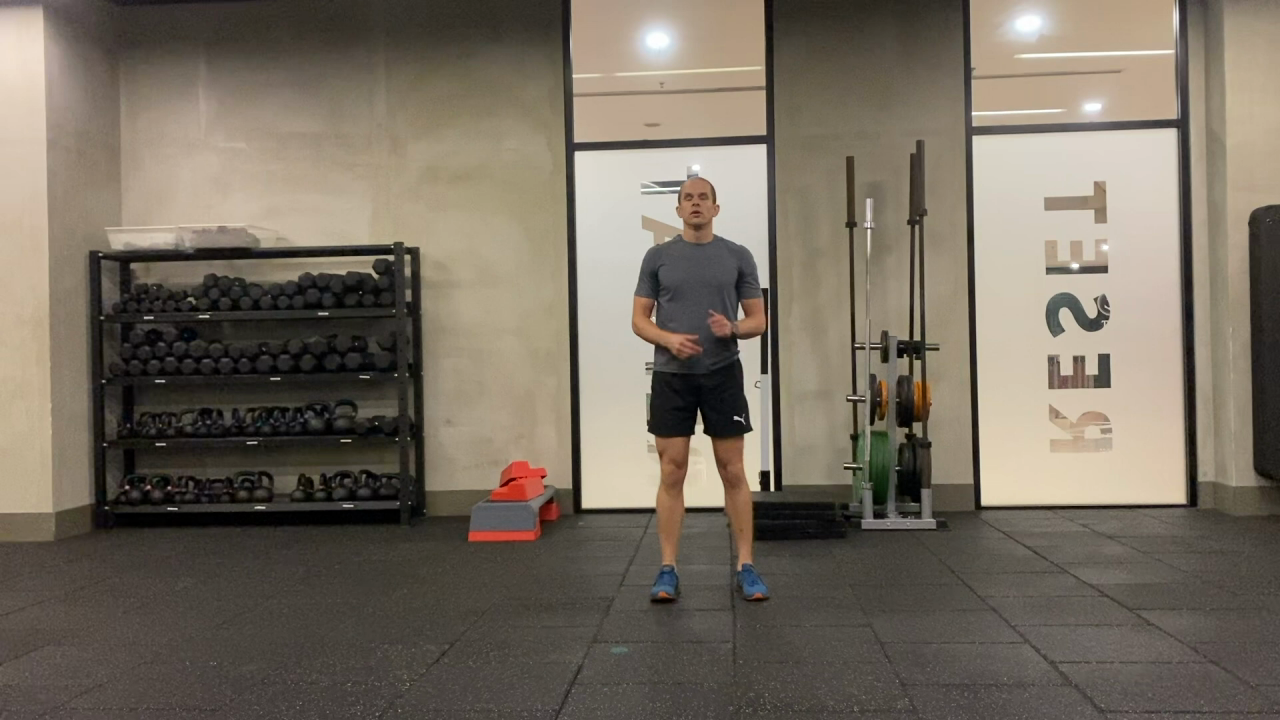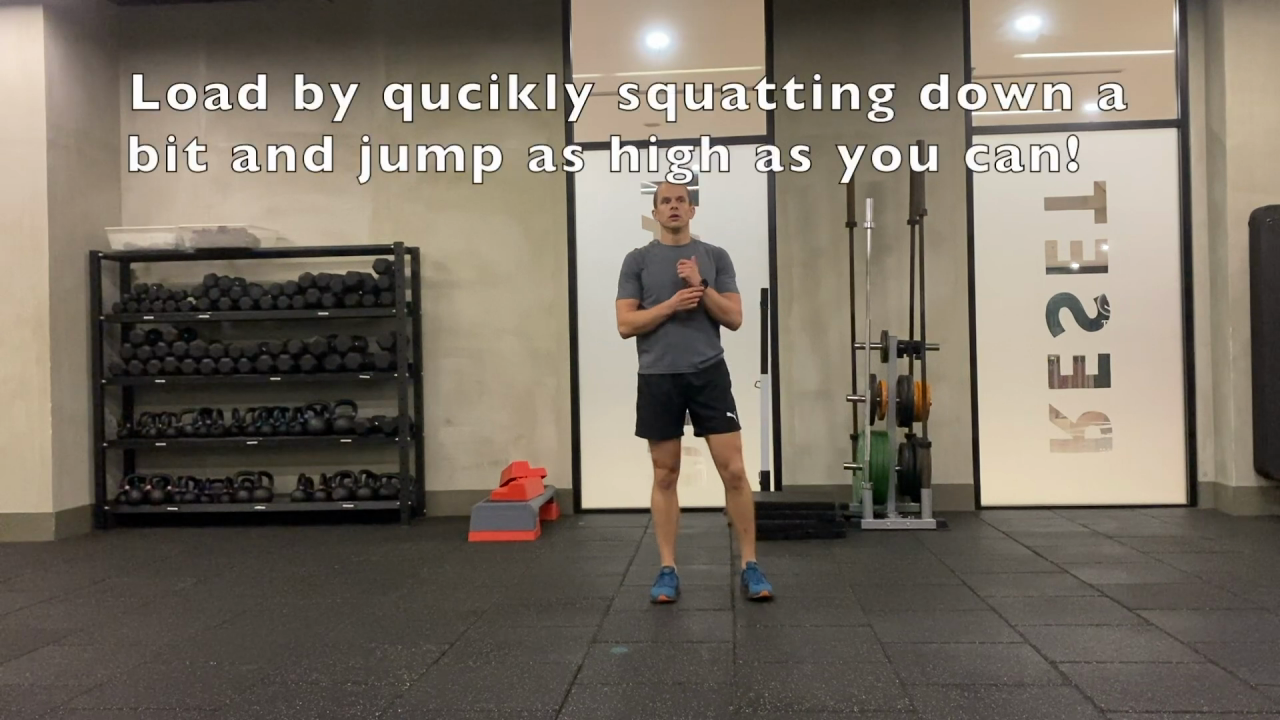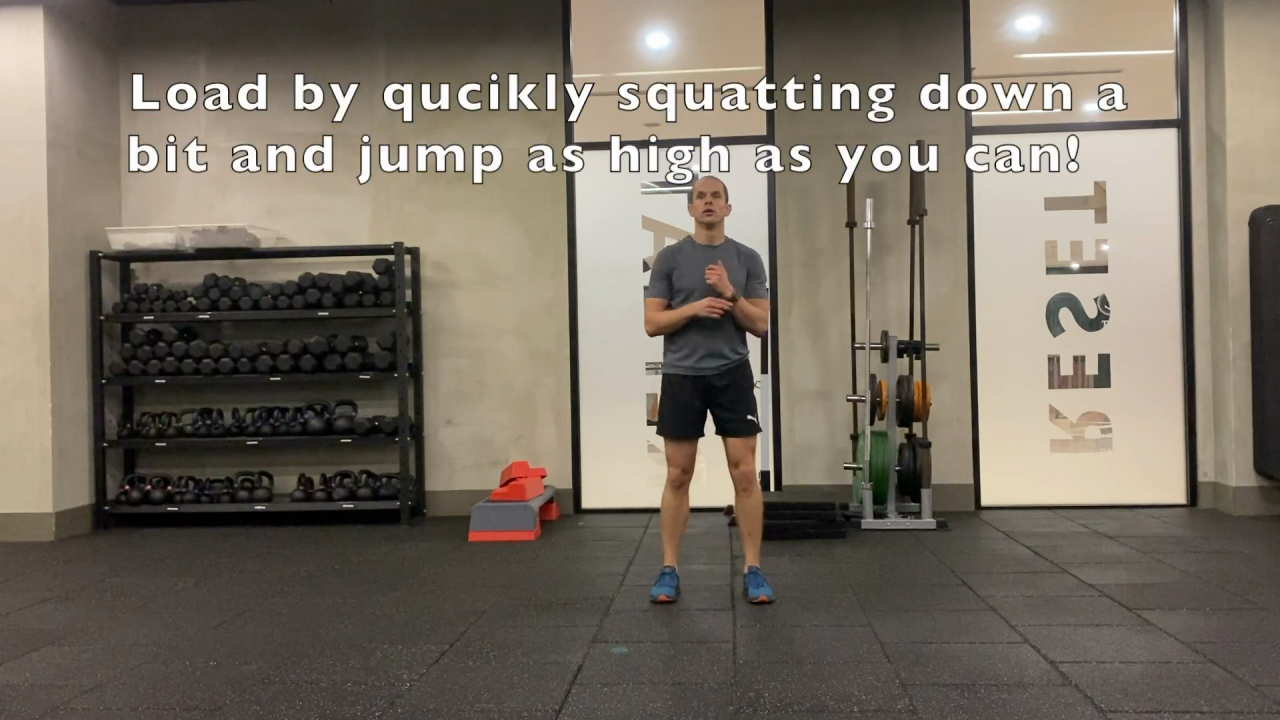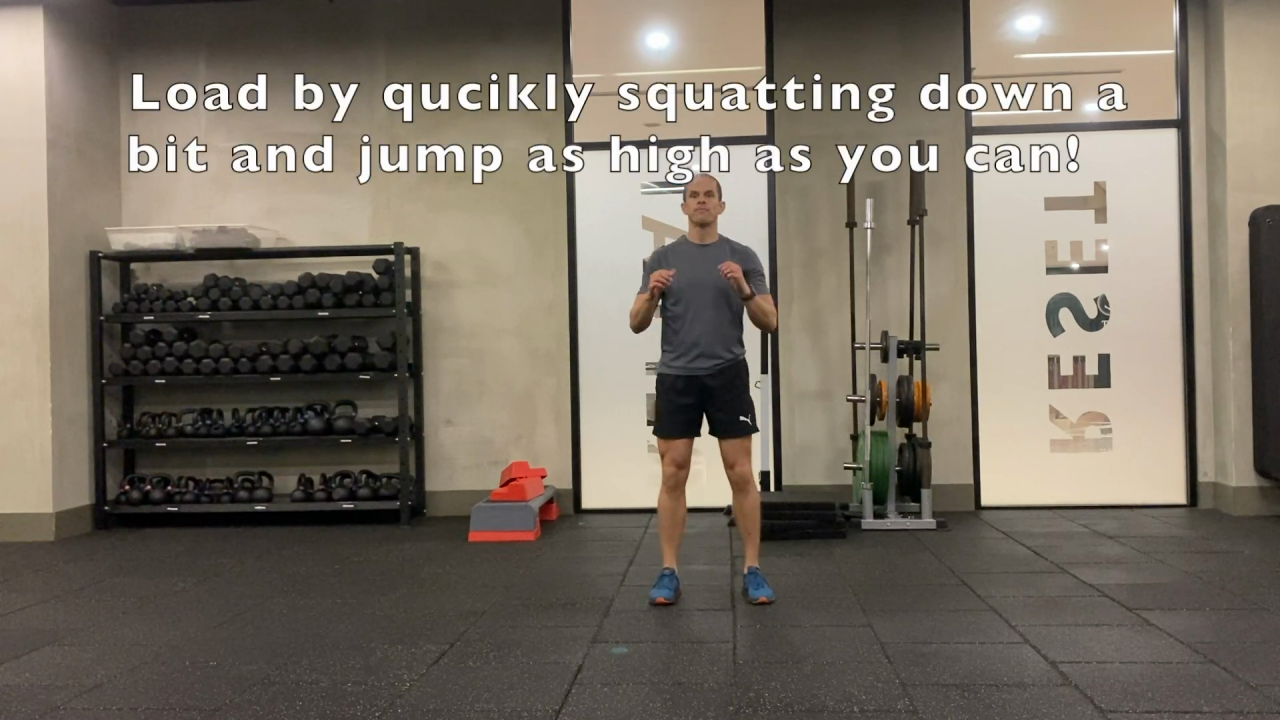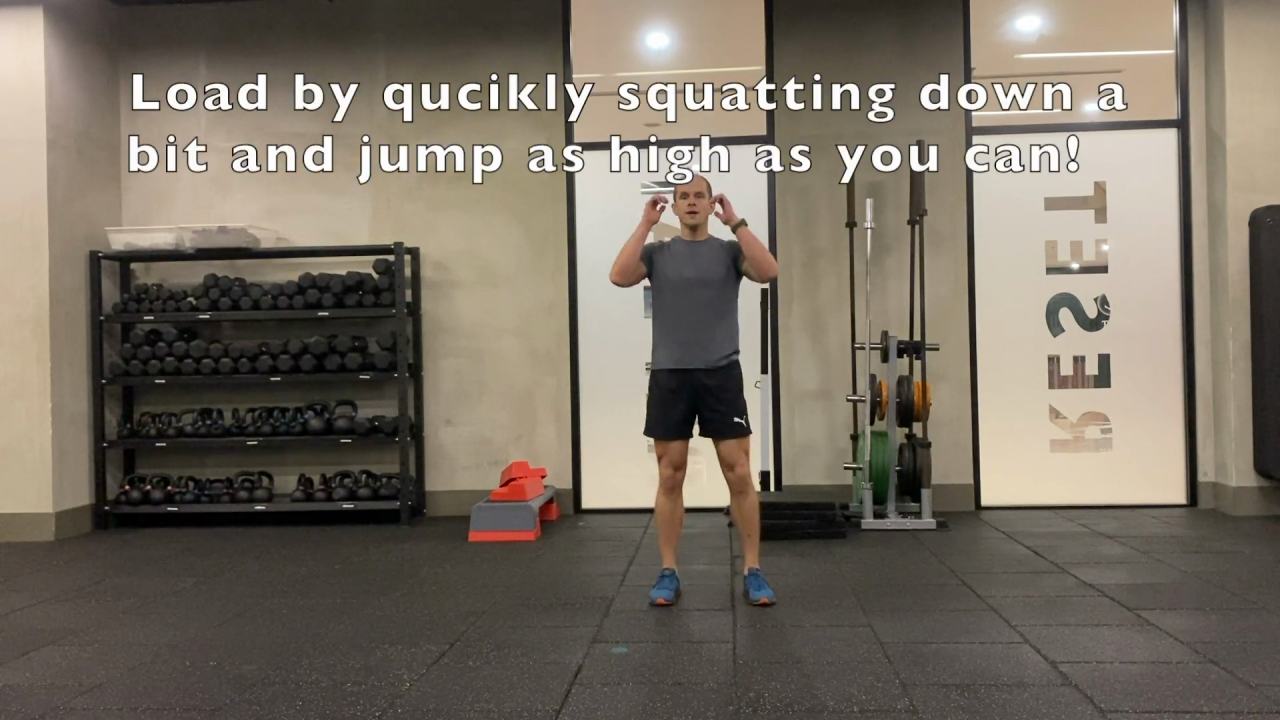
dt=0.5s
person 1, frame 1
left shoulder: (738, 256)
right shoulder: (658, 257)
left elbow: (759, 320)
right elbow: (639, 321)
left wrist: (731, 329)
right wrist: (668, 339)
left hip: (723, 374)
right hip: (672, 376)
left knee: (733, 473)
right knee: (672, 474)
left ankle: (745, 566)
right ankle: (668, 568)
person 1, frame 2
left shoulder: (716, 257)
right shoulder: (637, 260)
left elbow: (734, 318)
right elbow: (626, 324)
left wrist: (700, 286)
right wrist: (671, 303)
left hip: (708, 374)
right hip: (658, 378)
left knee: (734, 471)
right knee: (665, 477)
left ankle: (749, 565)
right ankle: (668, 569)
person 1, frame 3
left shoulder: (748, 258)
right shoulder: (669, 258)
left elbow: (761, 324)
right elbow: (652, 323)
left wrist: (730, 293)
right wrist: (692, 308)
left hip: (733, 376)
right hip: (682, 377)
left knee: (745, 474)
right knee: (678, 477)
left ankle: (752, 569)
right ankle: (669, 569)
person 1, frame 4
left shoulder: (743, 256)
right shoulder: (662, 258)
left elbow: (770, 322)
right elbow: (636, 323)
left wrist: (744, 289)
right wrist: (651, 293)
left hip: (728, 375)
right hip: (676, 377)
left knee: (742, 476)
right knee: (673, 477)
left ankle: (752, 569)
right ankle: (669, 572)
person 1, frame 5
left shoulder: (730, 250)
right shoulder: (657, 252)
left elbow: (767, 271)
right elbow: (619, 276)
left wrist: (736, 221)
right wrist: (645, 223)
left hip: (721, 374)
right hip: (669, 375)
left knee: (739, 476)
right knee: (670, 478)
left ankle: (753, 571)
right ankle: (668, 572)
